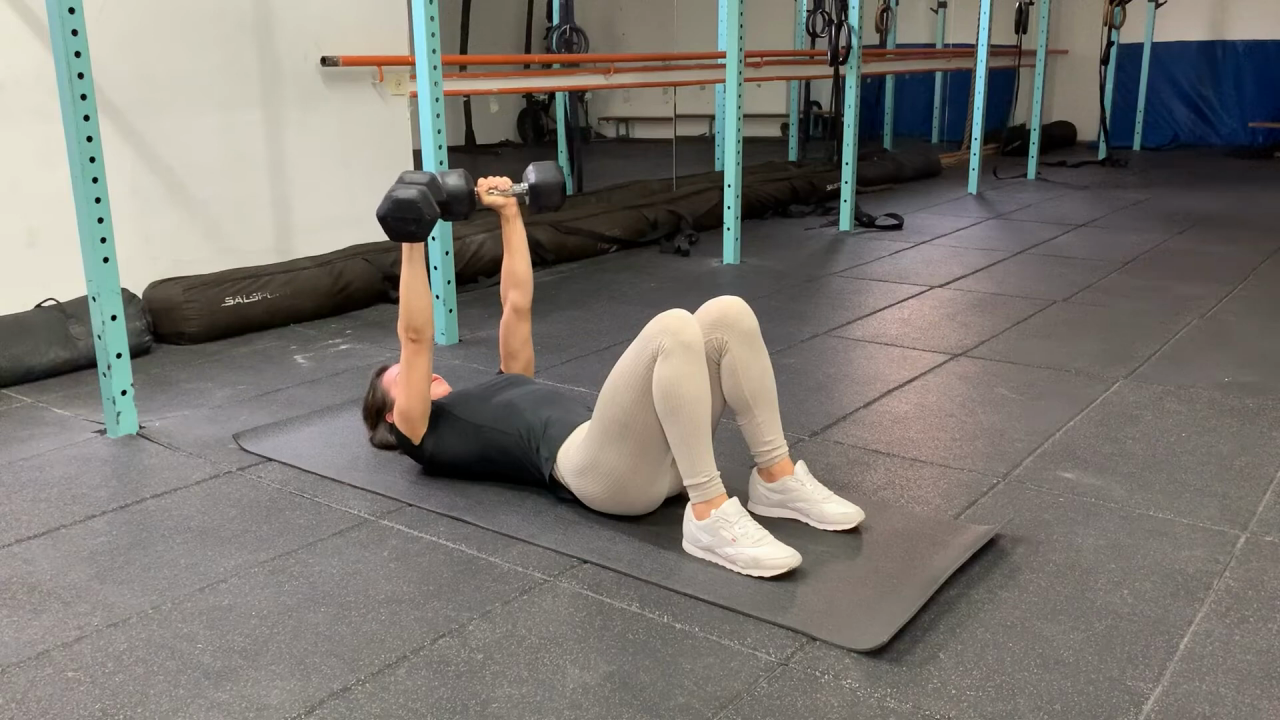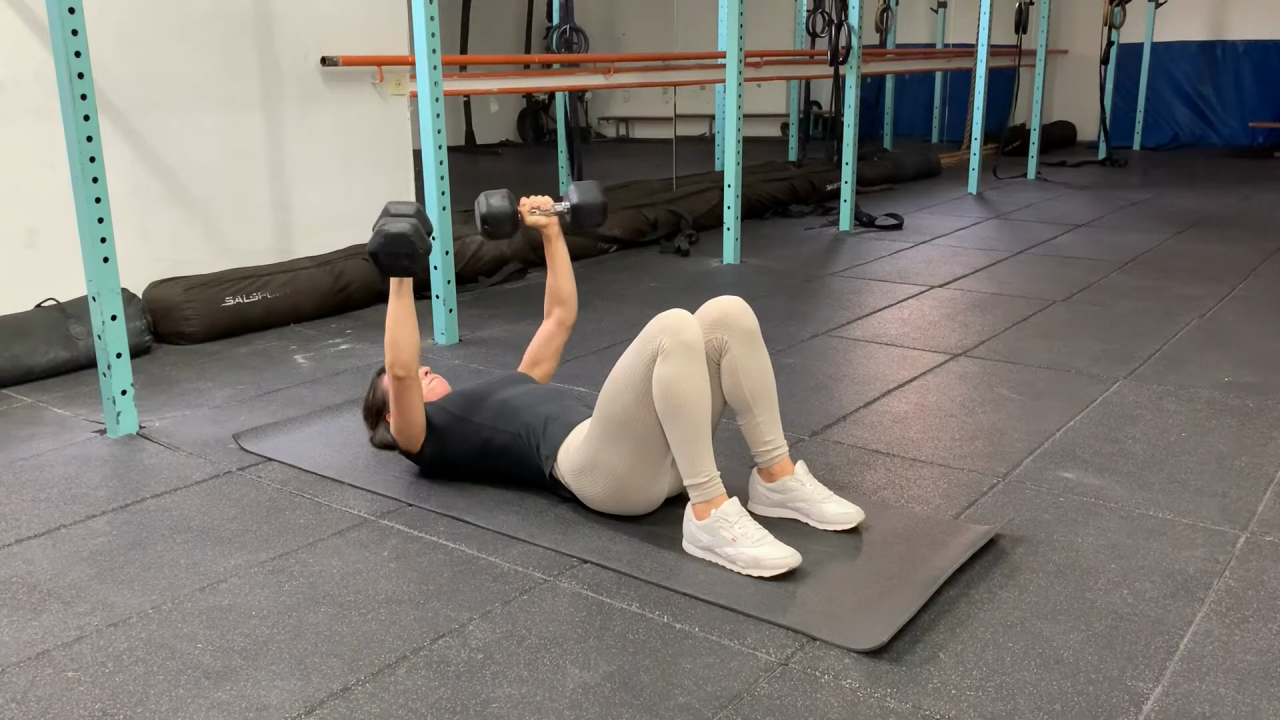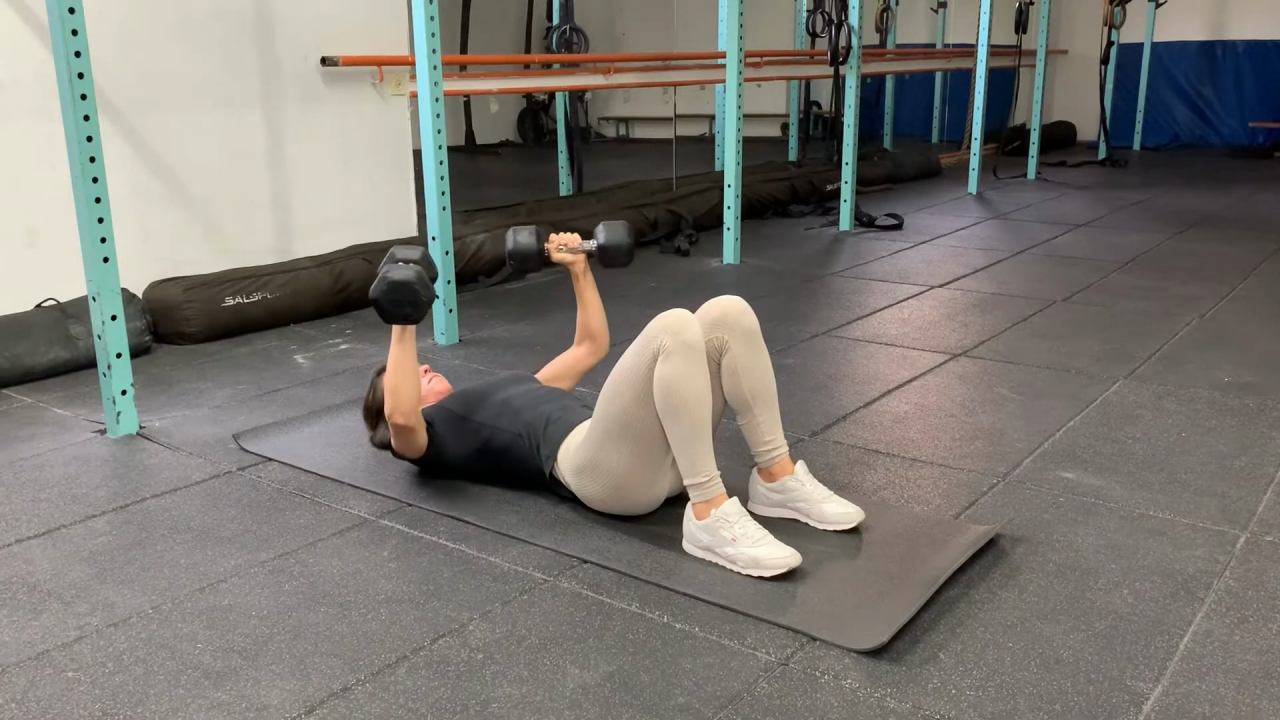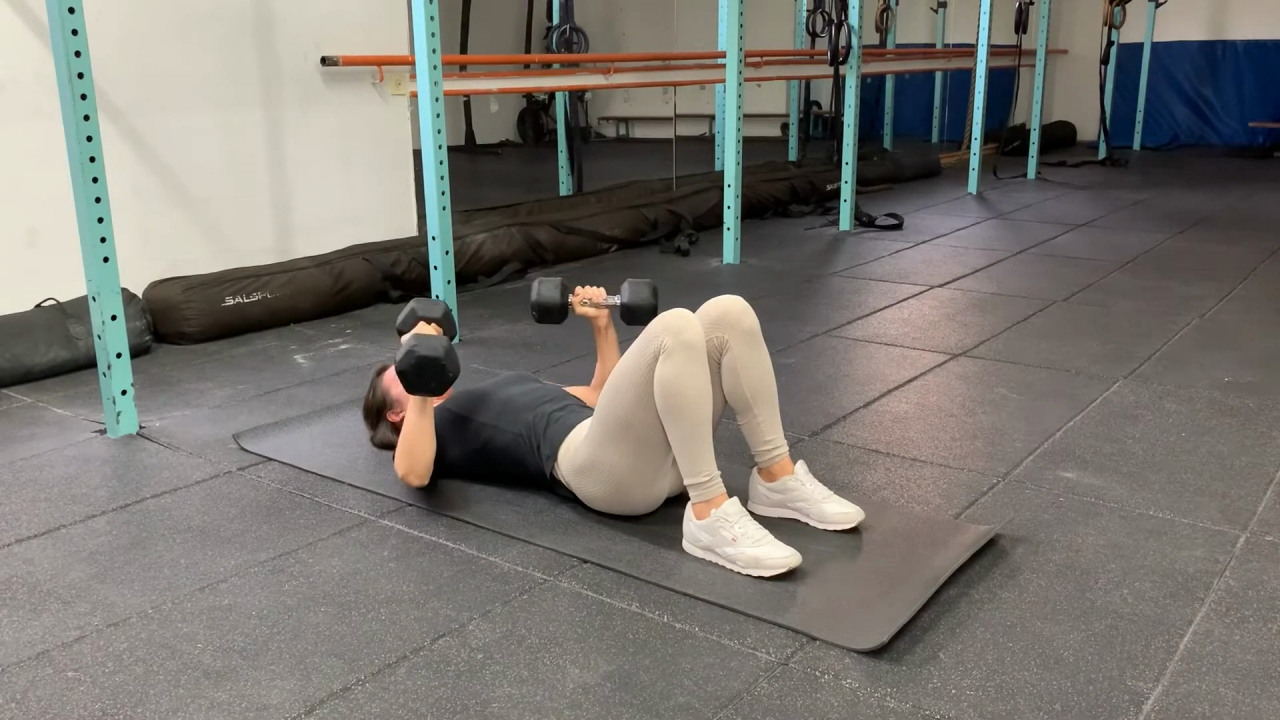
dt=1s
person 1, frame 1
left shoulder: (497, 392)
right shoulder: (426, 435)
left elbow: (517, 305)
right elbow: (415, 339)
left wrist: (509, 214)
right wrist: (412, 241)
left hip: (654, 456)
right hip: (597, 468)
left knee: (727, 313)
right knee: (673, 328)
left ankle: (777, 480)
right ankle: (710, 516)
person 1, frame 2
left shoulder: (506, 388)
right shoulder: (425, 438)
left elbow: (560, 317)
right elbow: (401, 372)
left wrist: (550, 232)
right wrist: (401, 278)
left hip: (654, 453)
right hip: (598, 468)
left knee: (727, 314)
right knee: (673, 329)
left ankle: (778, 479)
right ankle: (710, 515)
person 1, frame 3
left shoulder: (506, 389)
right shoulder: (427, 437)
left elbow: (591, 347)
right elbow: (401, 417)
left wrist: (578, 269)
right wrist: (403, 323)
left hip: (654, 455)
right hip: (595, 465)
left knee: (727, 314)
right knee: (673, 329)
left ankle: (778, 480)
right ankle: (710, 516)
person 1, frame 4
left shoulder: (499, 389)
right shoulder: (428, 427)
left elbow: (603, 393)
right elbow: (414, 474)
left wrist: (601, 325)
left hip: (653, 454)
right hip: (597, 467)
left knee: (728, 314)
right knee: (674, 328)
left ankle: (778, 481)
right ankle: (710, 516)
